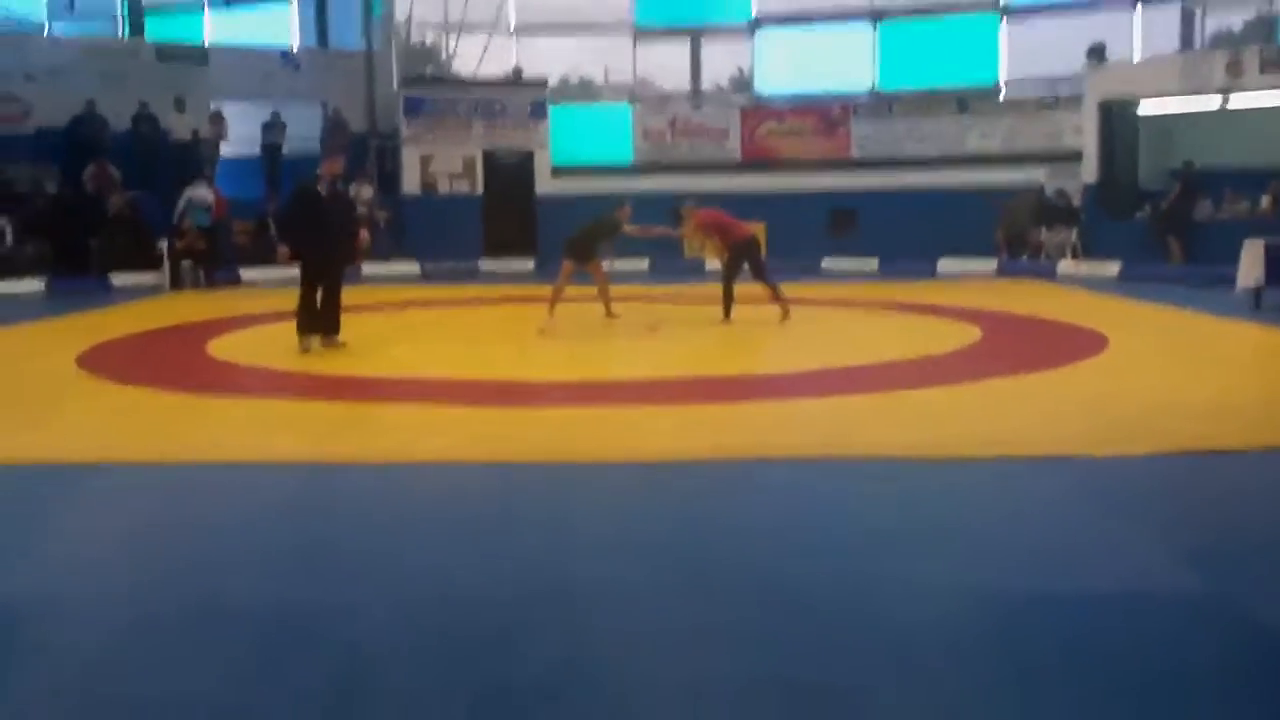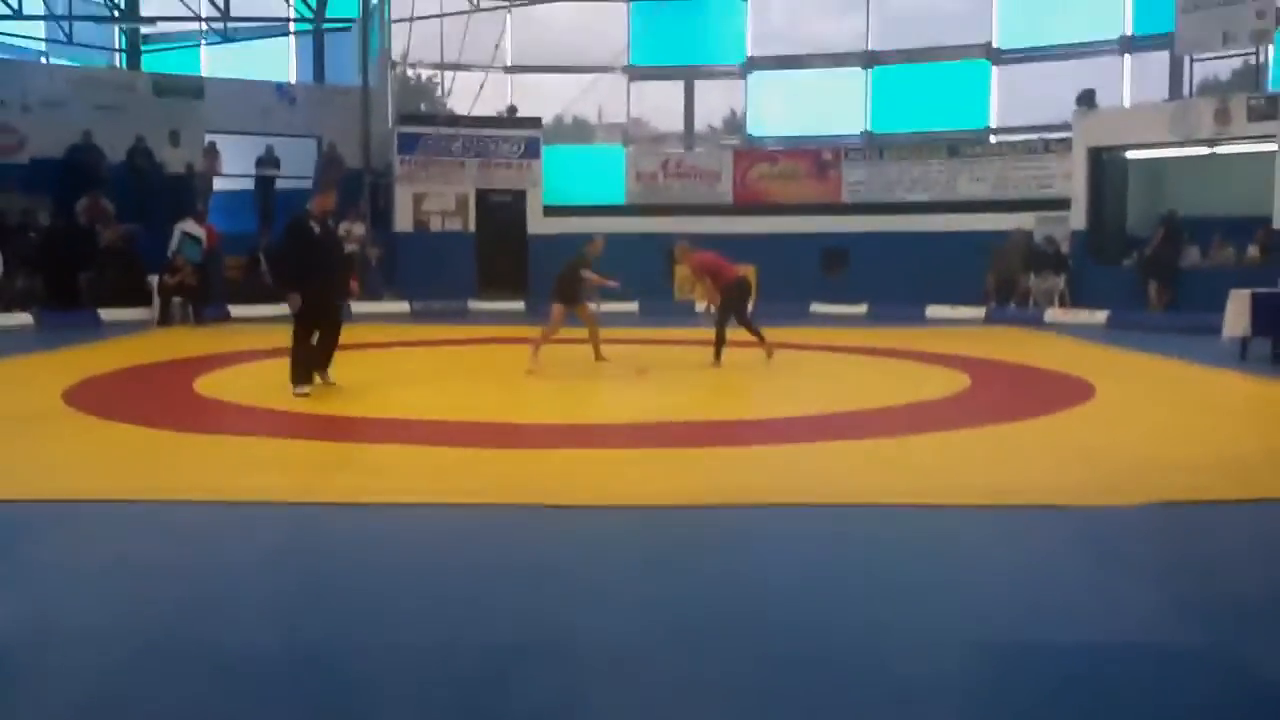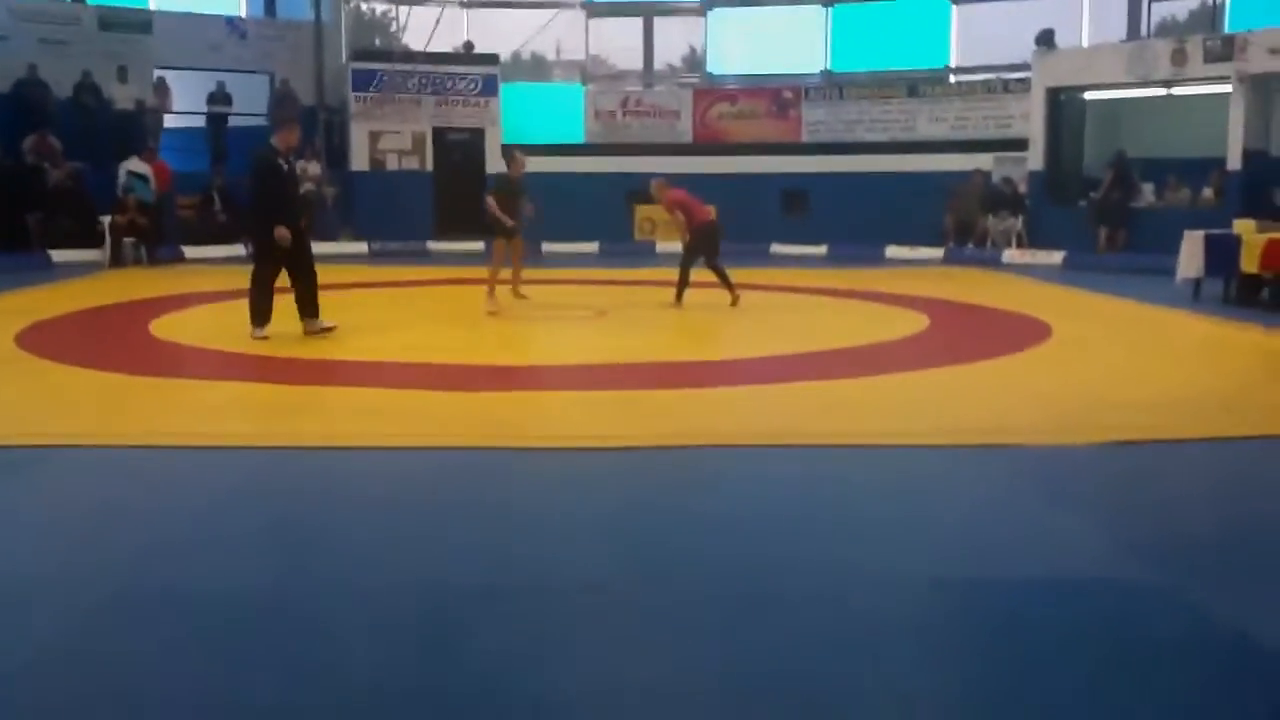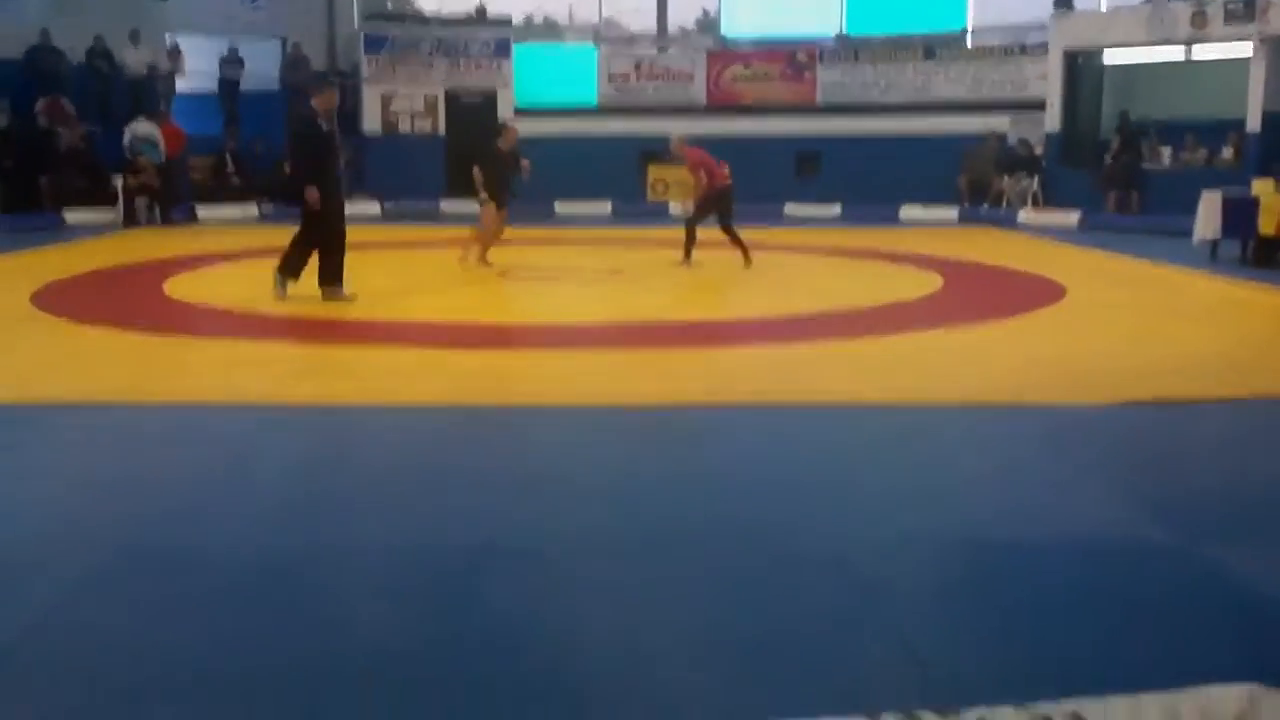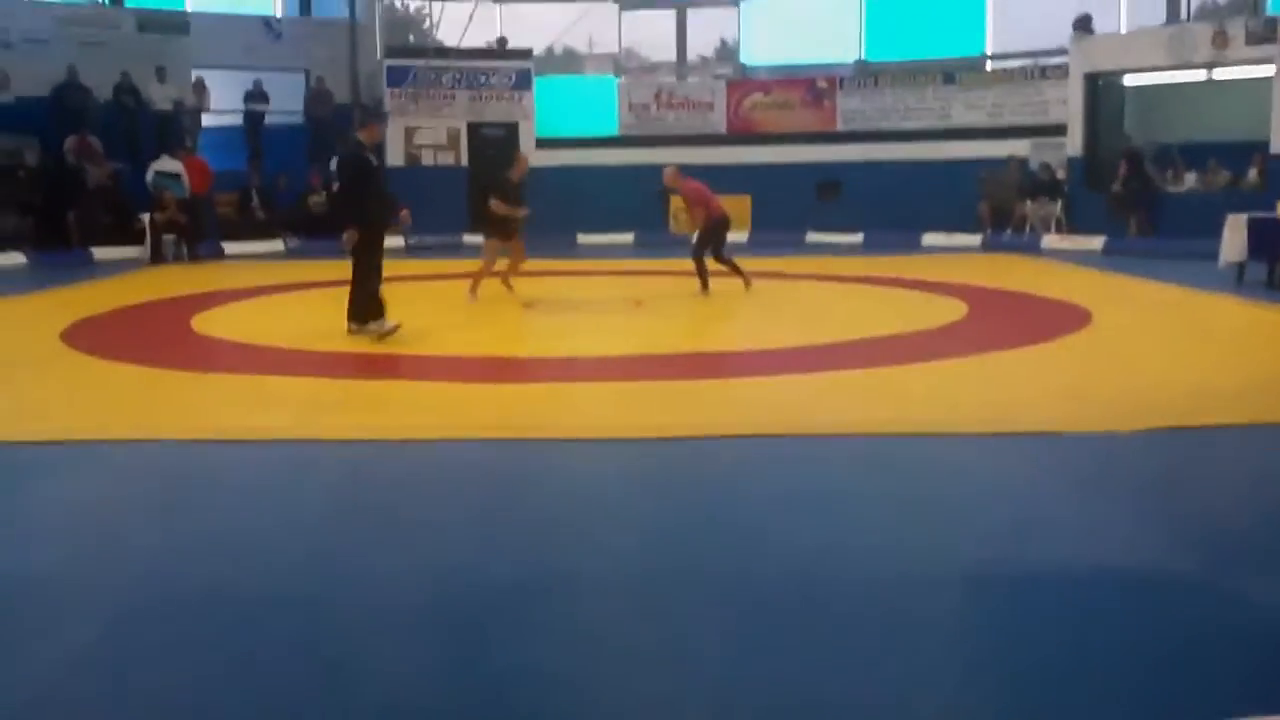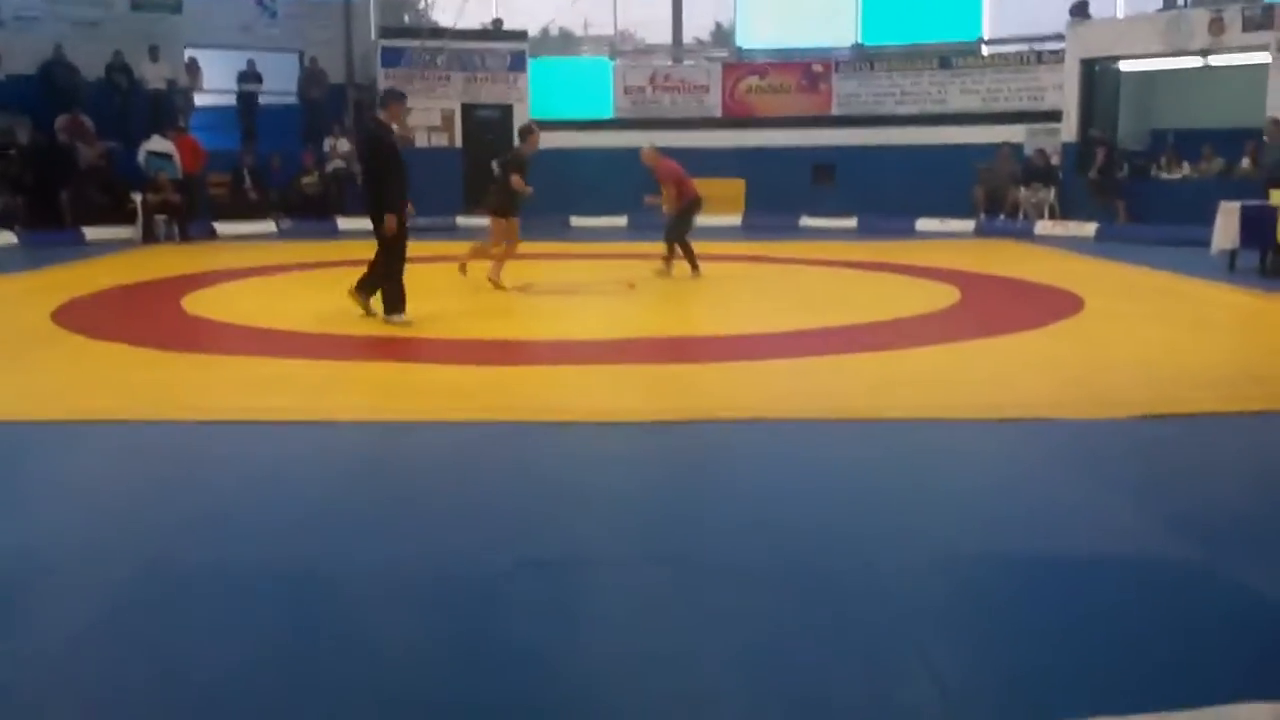
dt=0.3s
person 1, frame 1
left shoulder: (339, 189)
right shoulder: (307, 187)
left elbow: (349, 214)
right elbow: (289, 216)
left wrist: (358, 231)
right wrist: (285, 242)
left hip: (336, 249)
right hip: (312, 250)
left knee: (332, 292)
right knee: (309, 290)
left ankle: (329, 333)
right ankle: (307, 333)
person 1, frame 2
left shoulder: (328, 224)
right shoulder: (298, 224)
left elbow: (337, 255)
right elbow: (285, 260)
left wrist: (346, 278)
right wrist: (292, 290)
left hip: (328, 288)
right hip: (306, 290)
left knee: (332, 330)
right knee: (304, 334)
left ankle: (319, 367)
right ankle: (301, 381)
person 1, frame 3
left shoulder: (285, 157)
right shoulder: (264, 160)
right elbow: (259, 198)
left wrist: (296, 222)
right wrist: (275, 226)
left hip: (291, 228)
right hip: (270, 230)
left knee: (305, 272)
right knee: (264, 276)
left ankle: (310, 320)
right ankle: (259, 323)
person 1, frame 4
left shoulder: (327, 120)
right shoulder: (306, 122)
right elbow: (299, 157)
left wrist: (336, 186)
right wrist: (308, 186)
left hip: (330, 190)
right hip: (313, 190)
left knee: (335, 238)
right knee: (311, 237)
left ankle: (332, 286)
right ankle: (284, 275)
person 1, frame 5
left shoulder: (370, 153)
right shoulder: (352, 155)
right elbow: (345, 194)
left wrist: (397, 209)
right wrist: (349, 226)
left hip: (373, 224)
right hip: (361, 226)
left knee: (366, 271)
right knee: (369, 271)
left ankle: (358, 321)
right ankle: (376, 321)
person 1, frame 6
left shoulder: (385, 132)
right shoulder: (377, 135)
right elbow: (377, 177)
left wrist: (402, 202)
right wrist: (389, 212)
left hip: (392, 205)
right hip: (385, 208)
left knee: (389, 254)
right knee: (393, 256)
left ankle: (363, 290)
right ankle: (394, 310)
